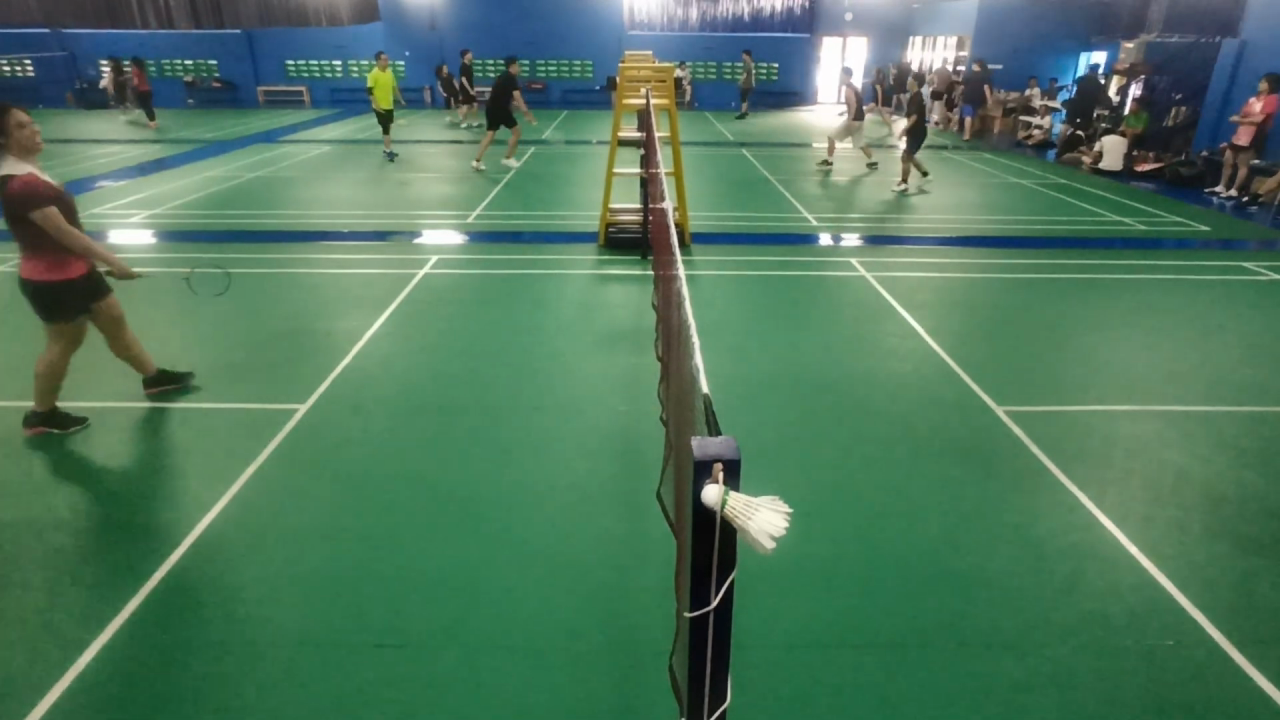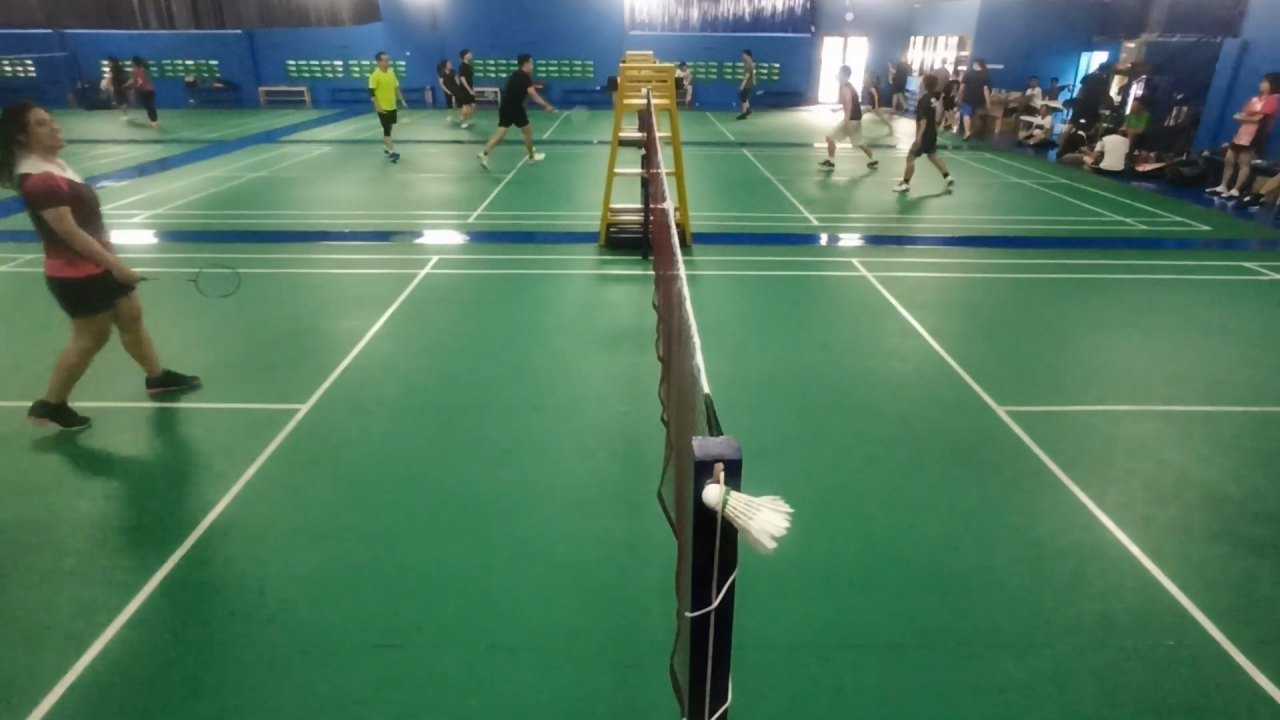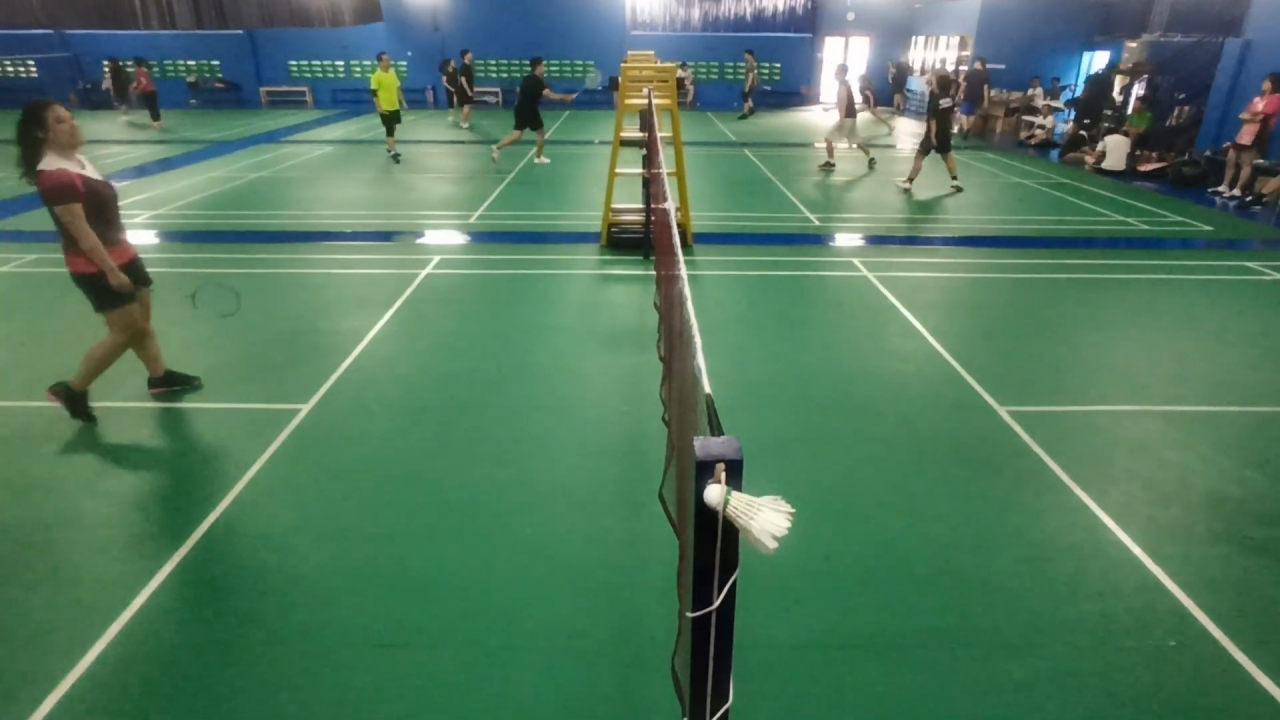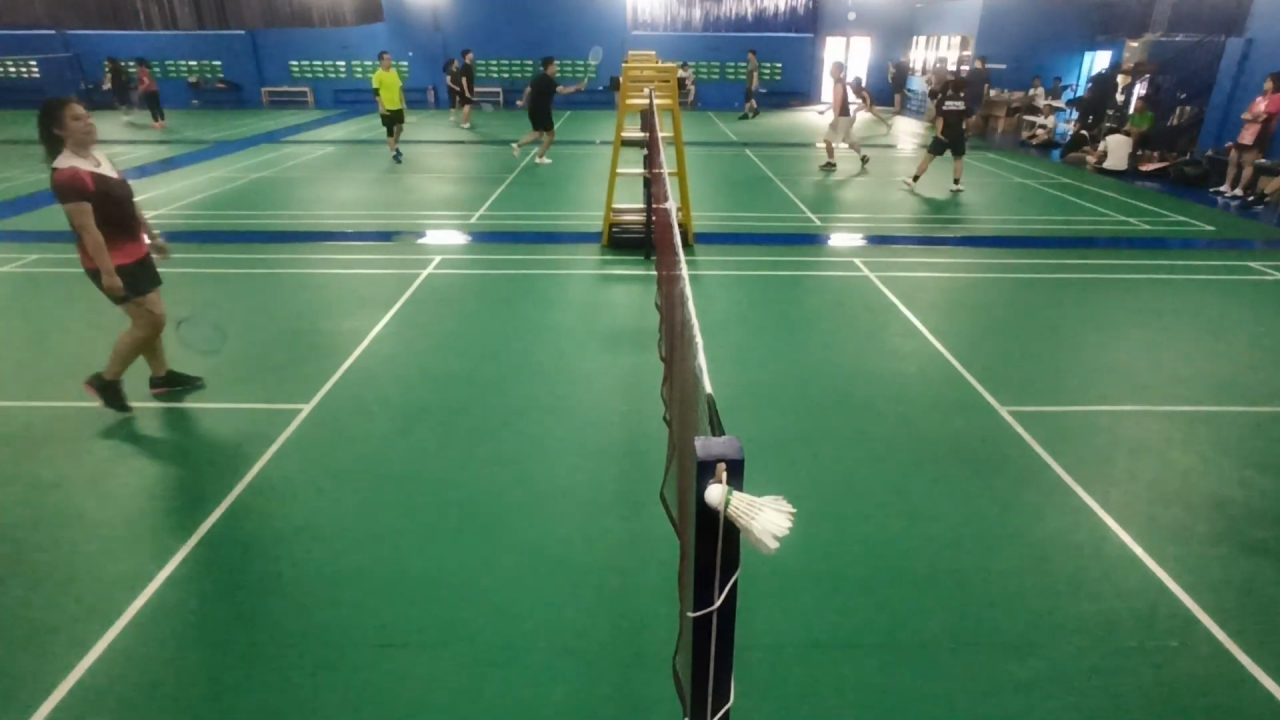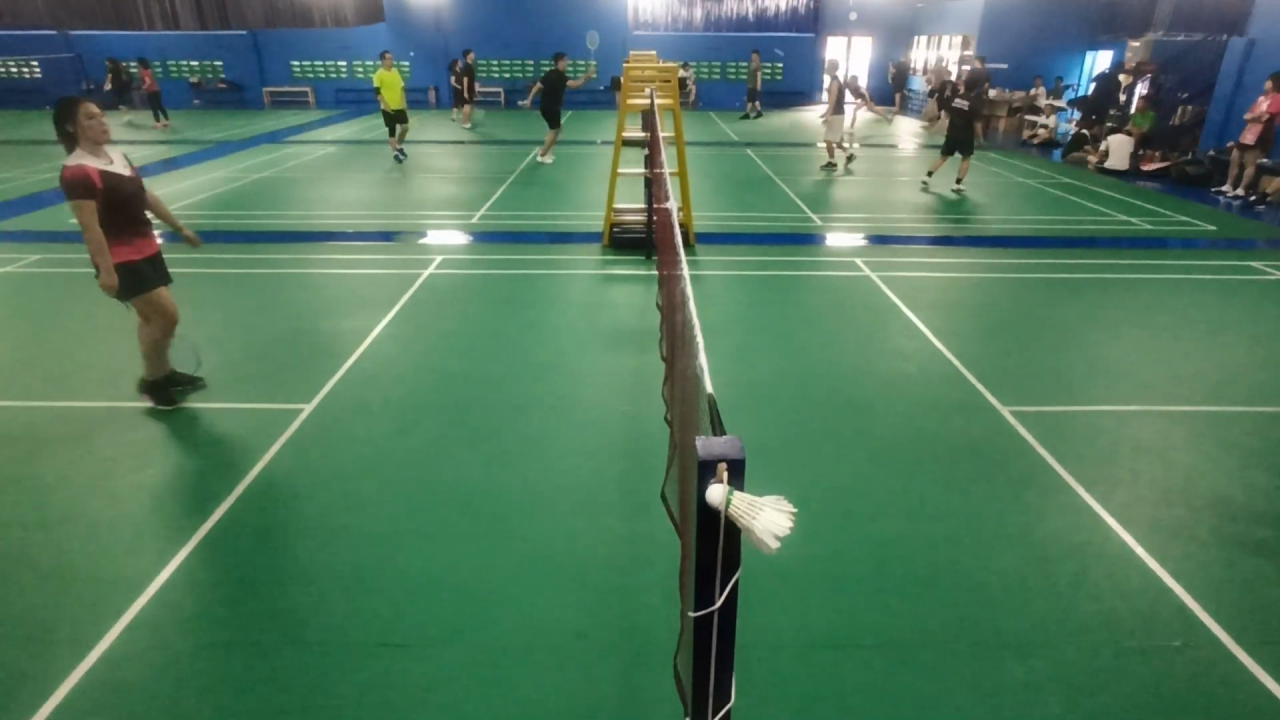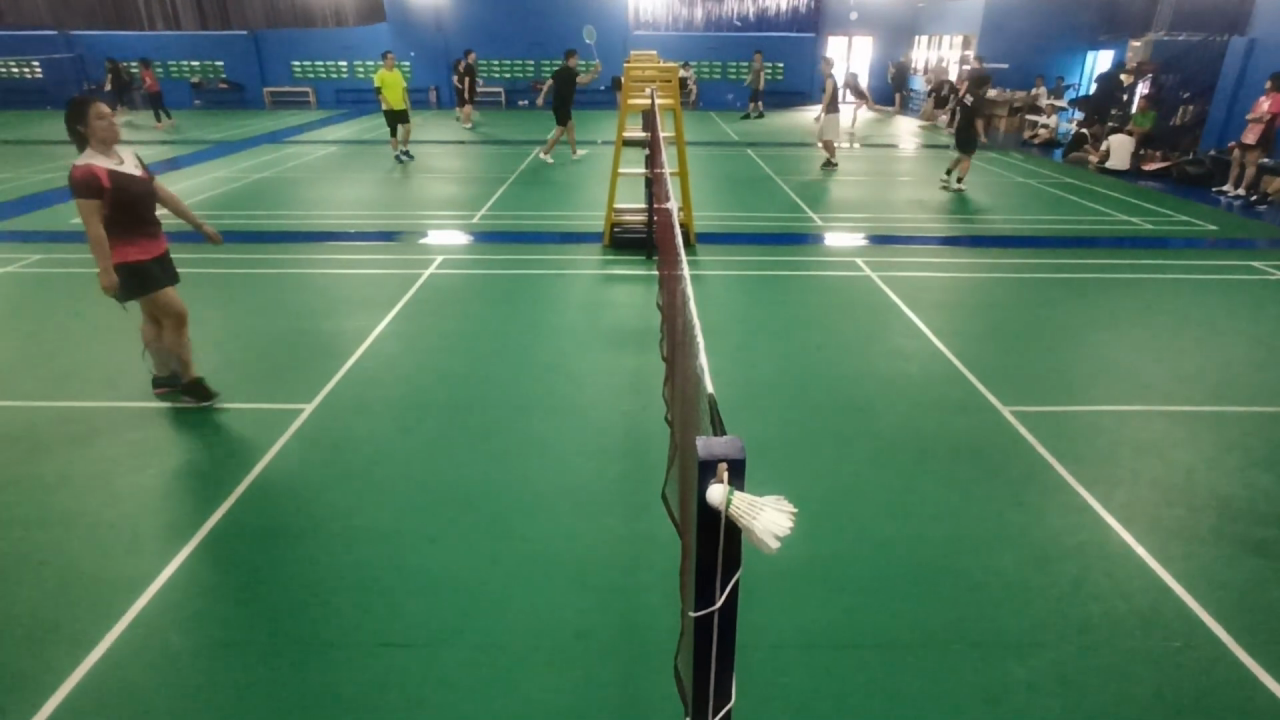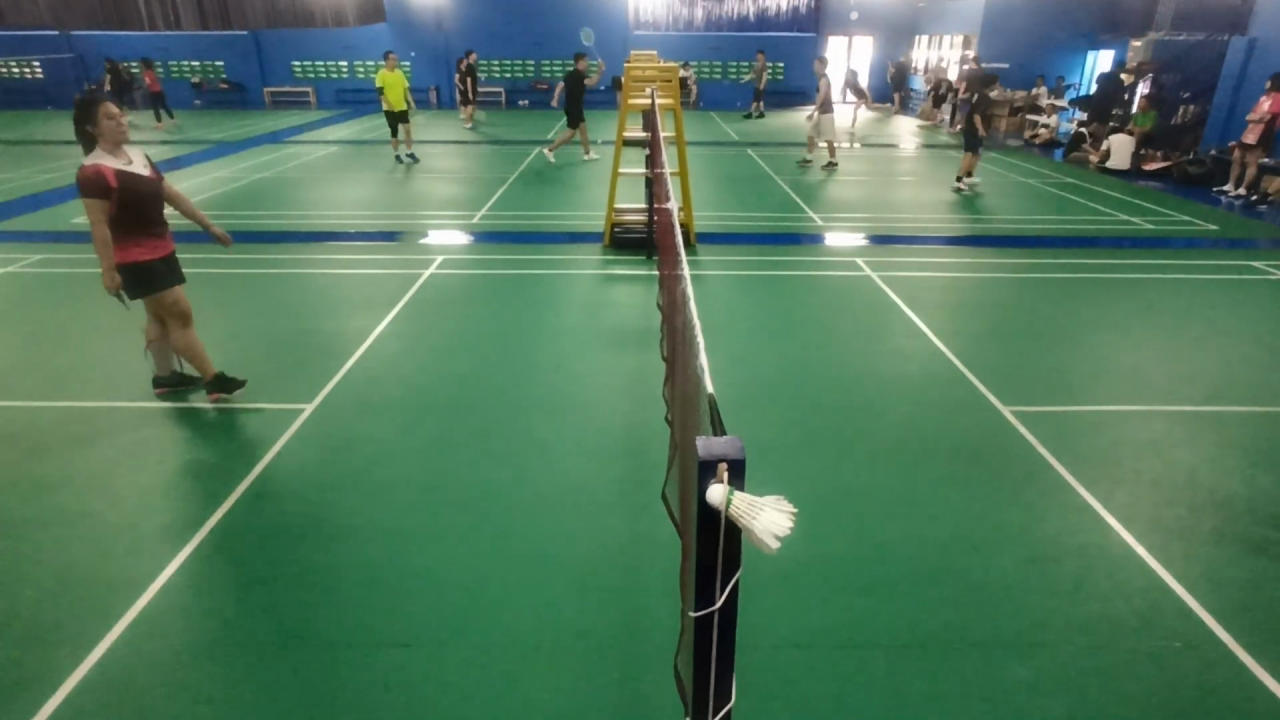
dt=0.1s
person 1, frame 1
left shoulder: (27, 173)
right elbow: (63, 231)
right wrist: (110, 260)
left hip: (74, 271)
right hip: (53, 280)
left knee: (115, 322)
right knee: (65, 342)
left ankle: (153, 377)
right ankle: (41, 416)
person 1, frame 2
left shoulder: (56, 164)
right shoulder: (40, 182)
right elbow: (70, 232)
left wrist: (110, 257)
right wrist: (115, 264)
left hip: (96, 266)
right hip: (76, 275)
left knee: (132, 317)
right knee: (92, 337)
left ankle: (158, 376)
right ankle: (51, 405)
person 1, frame 3
left shoulder: (79, 160)
right shoulder: (55, 177)
right elbow: (81, 230)
left wrist: (125, 244)
right wrist: (111, 271)
left hip: (120, 257)
right hip: (97, 268)
left knee: (142, 320)
right knee: (125, 330)
left ankle: (160, 375)
right ankle: (72, 389)
person 1, frame 4
left shoulder: (99, 158)
right shoulder: (68, 176)
left elbow: (127, 205)
right elbow: (87, 229)
left wrist: (152, 236)
right wrist: (107, 272)
left hip: (135, 252)
right hip: (112, 264)
left knee: (153, 316)
right knee: (150, 321)
left ankle: (162, 376)
right ankle: (107, 380)
person 1, frame 5
left shoulder: (117, 156)
right shoulder: (77, 173)
left elbow: (146, 198)
right elbow: (91, 227)
left wrist: (180, 228)
right wrist: (106, 271)
left hip: (147, 250)
right hip: (121, 260)
left knee: (152, 316)
right knee: (166, 314)
left ankle: (162, 374)
right ankle: (152, 379)
person 1, frame 6
left shoulder: (130, 157)
right shoulder: (85, 173)
left elbow: (162, 195)
right elbow: (94, 227)
left wrist: (199, 225)
right wrist: (105, 271)
left hip: (154, 250)
right hip: (128, 261)
left knee: (156, 315)
right knee: (176, 314)
left ankle: (164, 376)
right ankle: (189, 382)
person 1, frame 7
left shoulder: (139, 156)
right shoulder: (93, 173)
left elbow: (172, 195)
right elbow: (99, 227)
left wrist: (210, 226)
right wrist: (109, 271)
left hip: (161, 250)
right hip: (134, 260)
left knee: (160, 314)
right knee: (181, 315)
left ankle: (165, 375)
right ankle: (214, 381)
